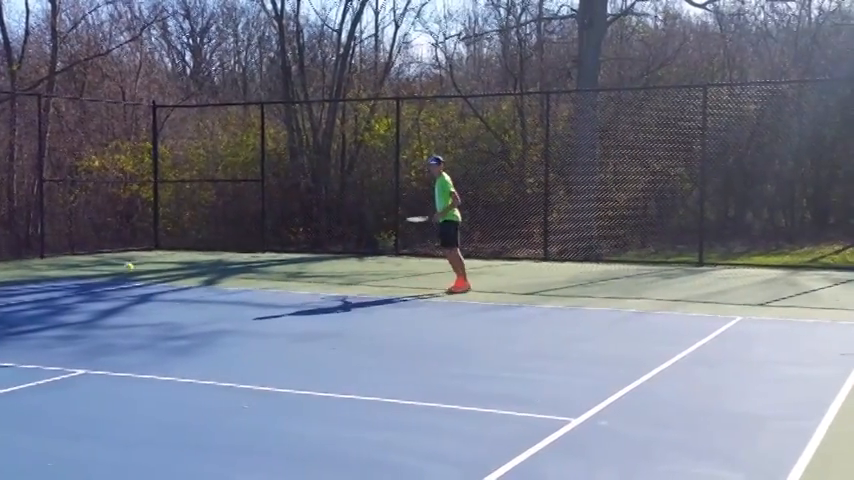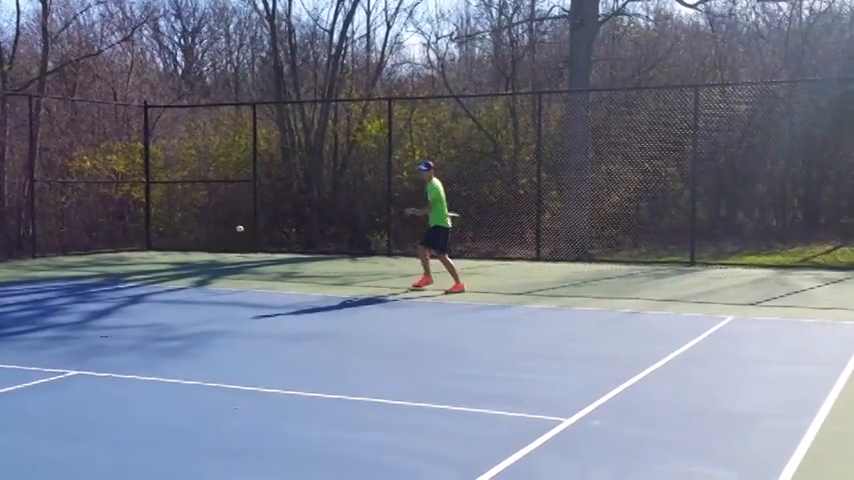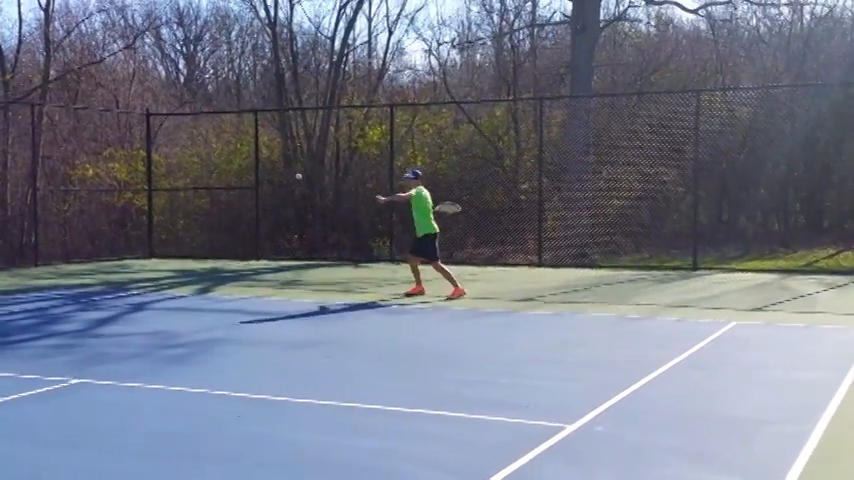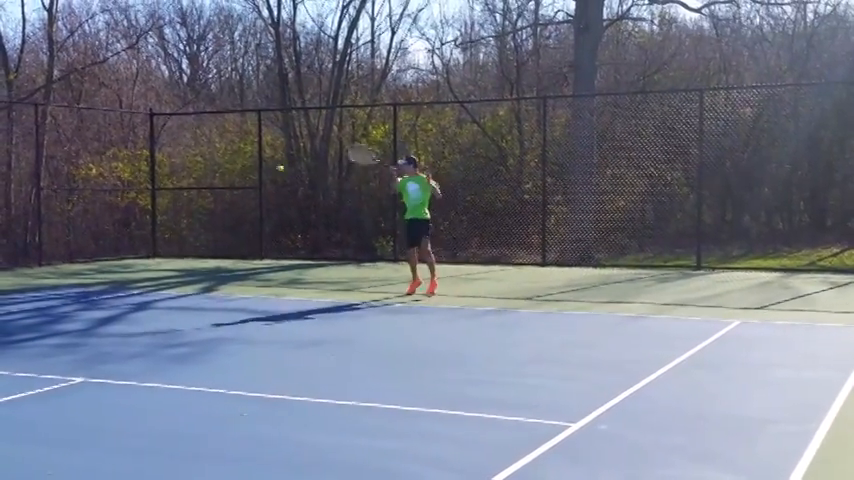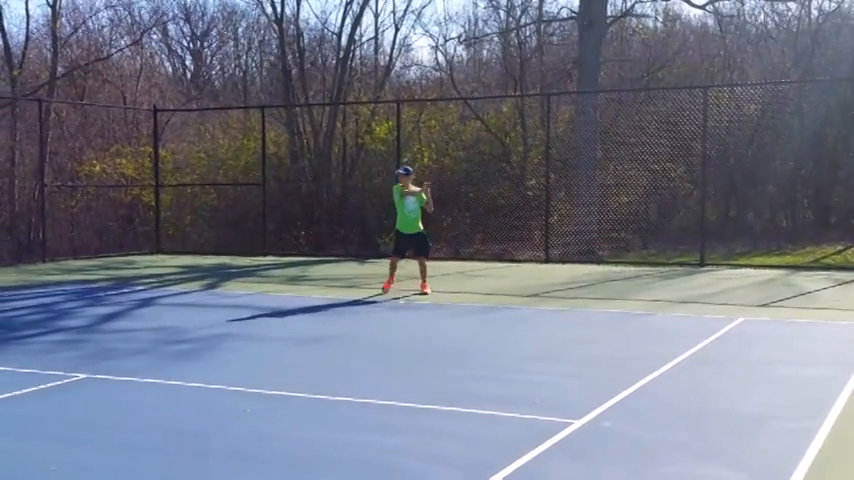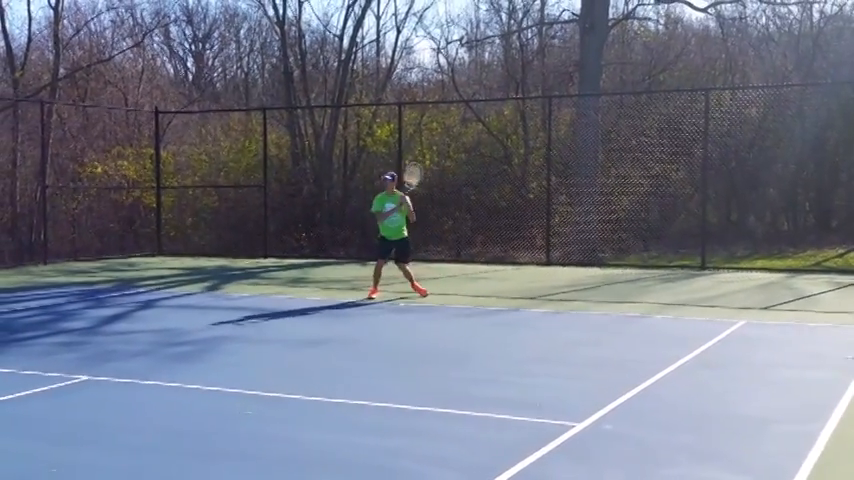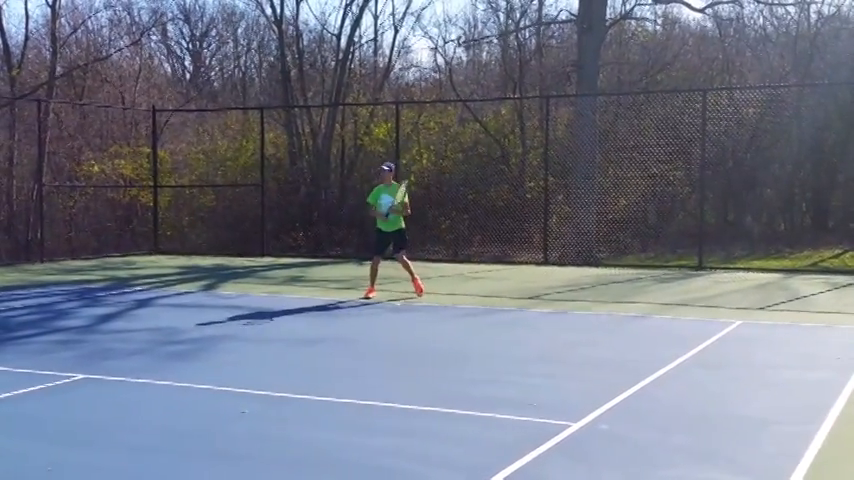
dt=0.3s
person 1, frame 1
left shoulder: (444, 180)
right shoulder: (439, 180)
left elbow: (457, 201)
left wrist: (442, 213)
right wrist: (439, 214)
left hip: (450, 220)
right hip: (445, 220)
left knee: (452, 251)
right knee: (448, 251)
left ankle: (463, 282)
right ankle: (461, 280)
person 1, frame 2
left shoulder: (432, 185)
right shoulder: (433, 184)
left elbow: (429, 209)
left wrist: (414, 211)
left hip: (440, 225)
right hip: (436, 225)
left knee: (441, 255)
right knee: (422, 249)
left ankle: (459, 284)
right ankle: (427, 277)
person 1, frame 3
left shoulder: (417, 191)
right shoulder: (421, 192)
left elbow: (402, 197)
left wrist: (385, 199)
left hip: (428, 233)
right hip: (422, 233)
left knee: (435, 263)
right knee: (412, 258)
left ankle: (458, 288)
right ankle: (419, 287)
person 1, frame 4
left shoulder: (425, 179)
right shoulder: (404, 180)
left elbow: (438, 196)
right elbow: (396, 188)
left wrist: (432, 185)
right wrist: (394, 175)
left hip: (423, 218)
right hip: (410, 219)
left knee: (425, 248)
right knee: (411, 251)
left ankle: (433, 279)
right ankle: (415, 280)
person 1, frame 5
left shoulder: (419, 192)
right shoulder: (397, 189)
left elbow: (430, 210)
right elbow: (405, 193)
left wrist: (428, 194)
right wrist: (421, 190)
left hip: (417, 231)
right hip: (402, 231)
left knee: (421, 259)
right knee: (395, 259)
left ankle: (424, 284)
right ankle: (390, 279)
person 1, frame 6
left shoulder: (403, 198)
right shoulder: (379, 199)
left elbow: (413, 219)
right elbow: (378, 218)
left wrist: (408, 205)
right wrist: (394, 209)
left hip: (401, 237)
right hip: (385, 237)
left knee: (402, 265)
right knee: (380, 262)
left ankle: (414, 285)
right ankle: (374, 289)
person 1, frame 7
left shoulder: (400, 190)
right shoulder: (377, 190)
left elbow: (407, 212)
right elbow: (371, 210)
left wrist: (397, 211)
right wrist: (379, 215)
left hip: (398, 229)
right hip: (382, 230)
left knee: (400, 257)
right knee: (376, 259)
left ankle: (415, 279)
right ankle: (371, 288)
